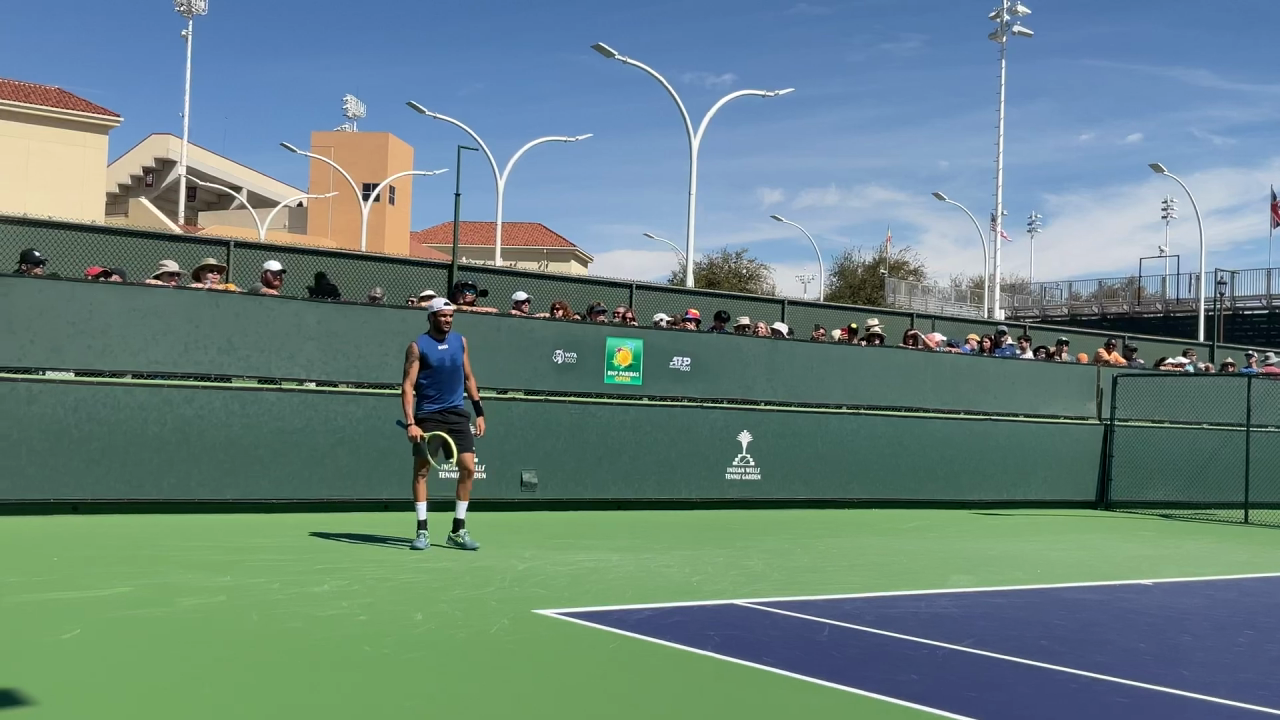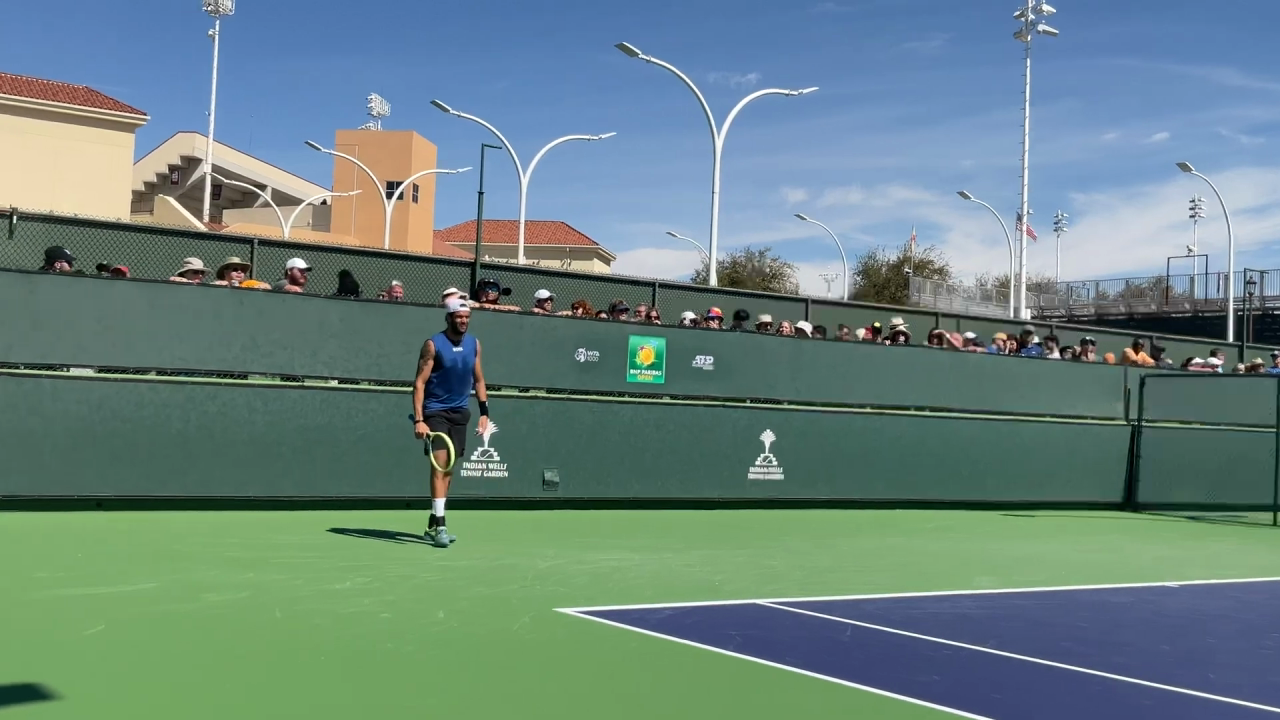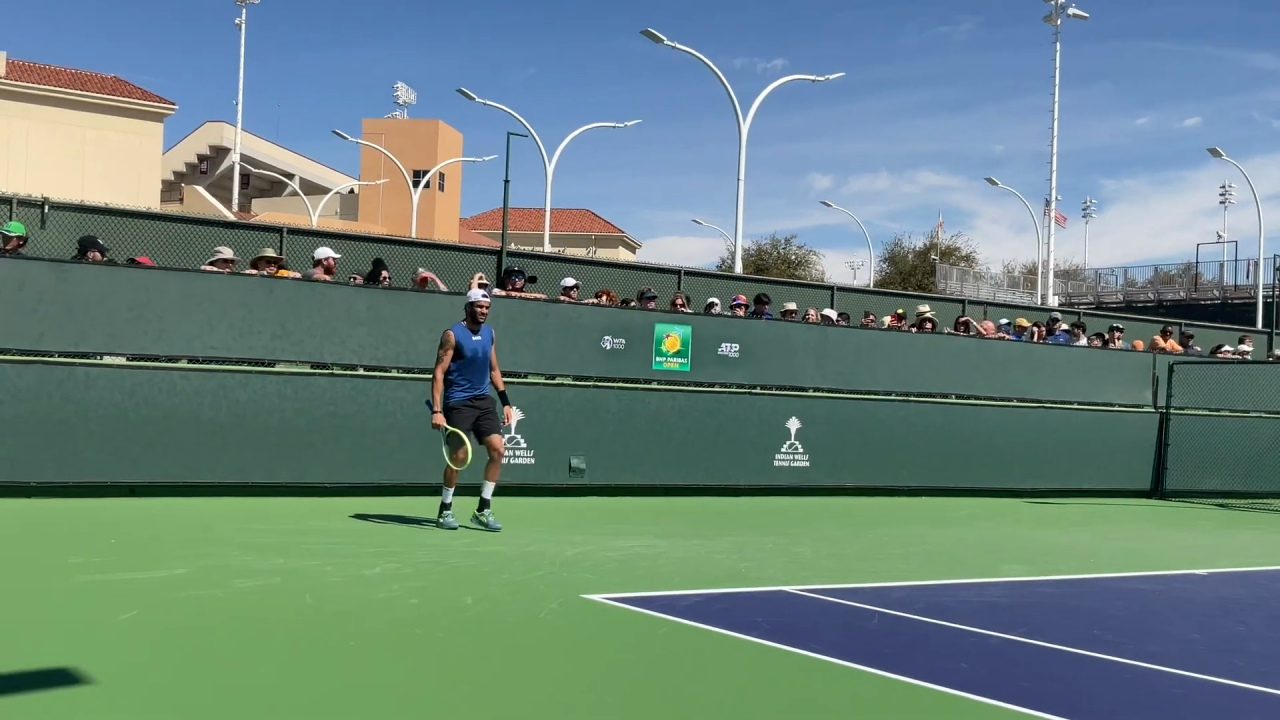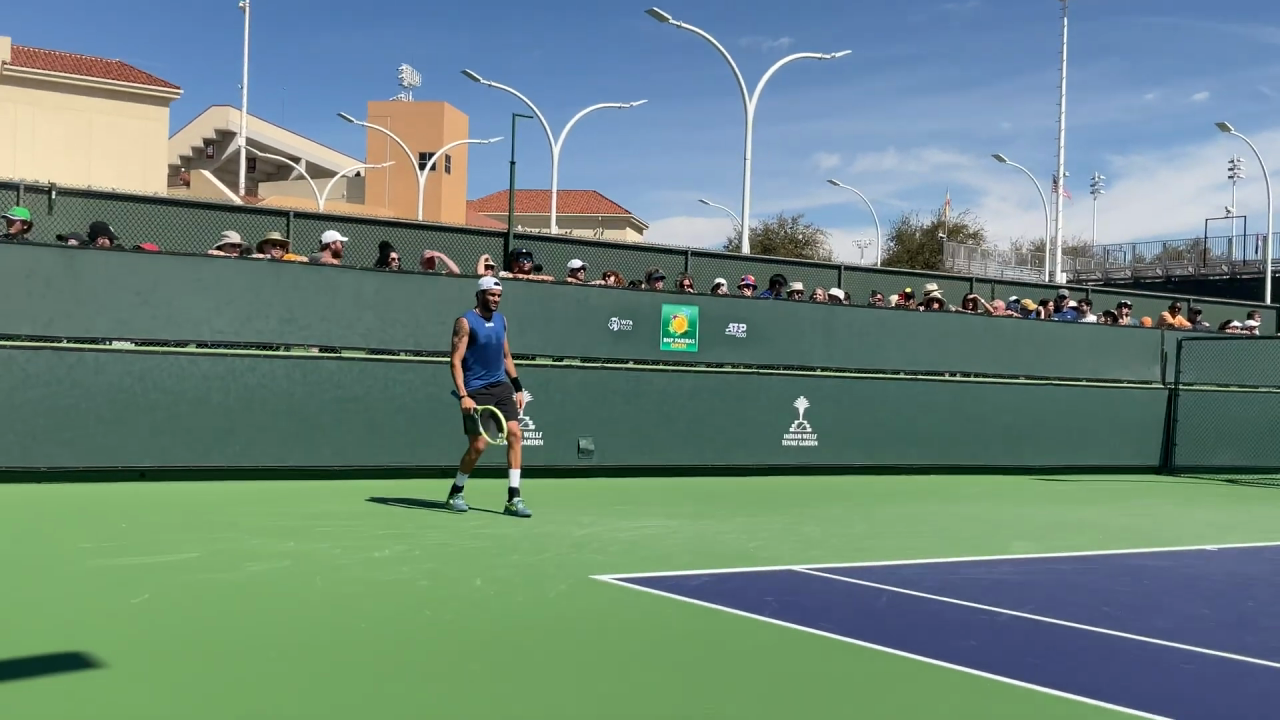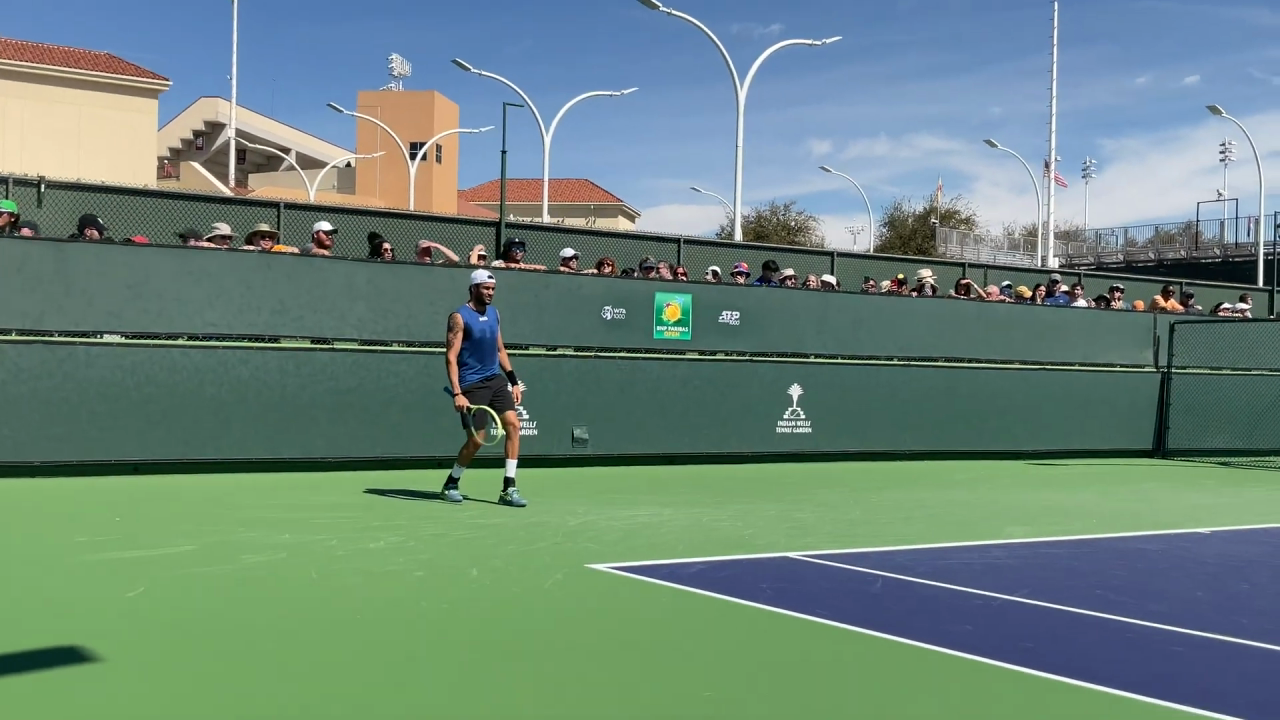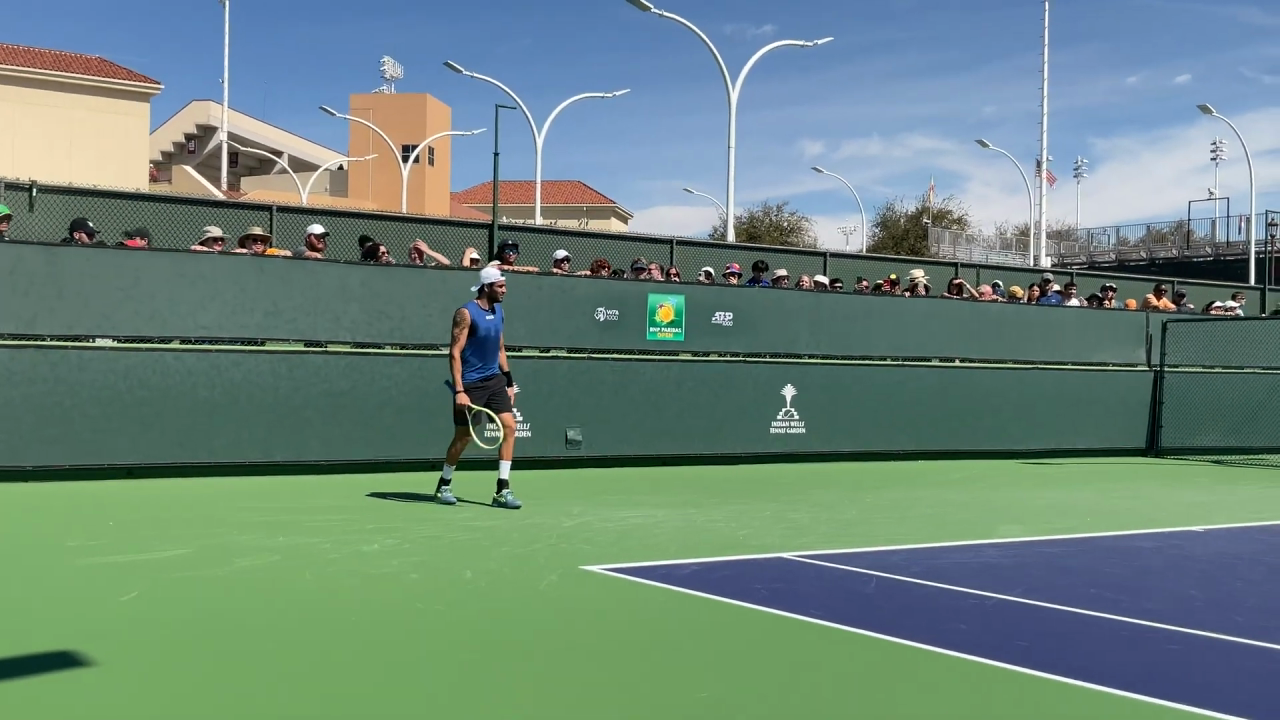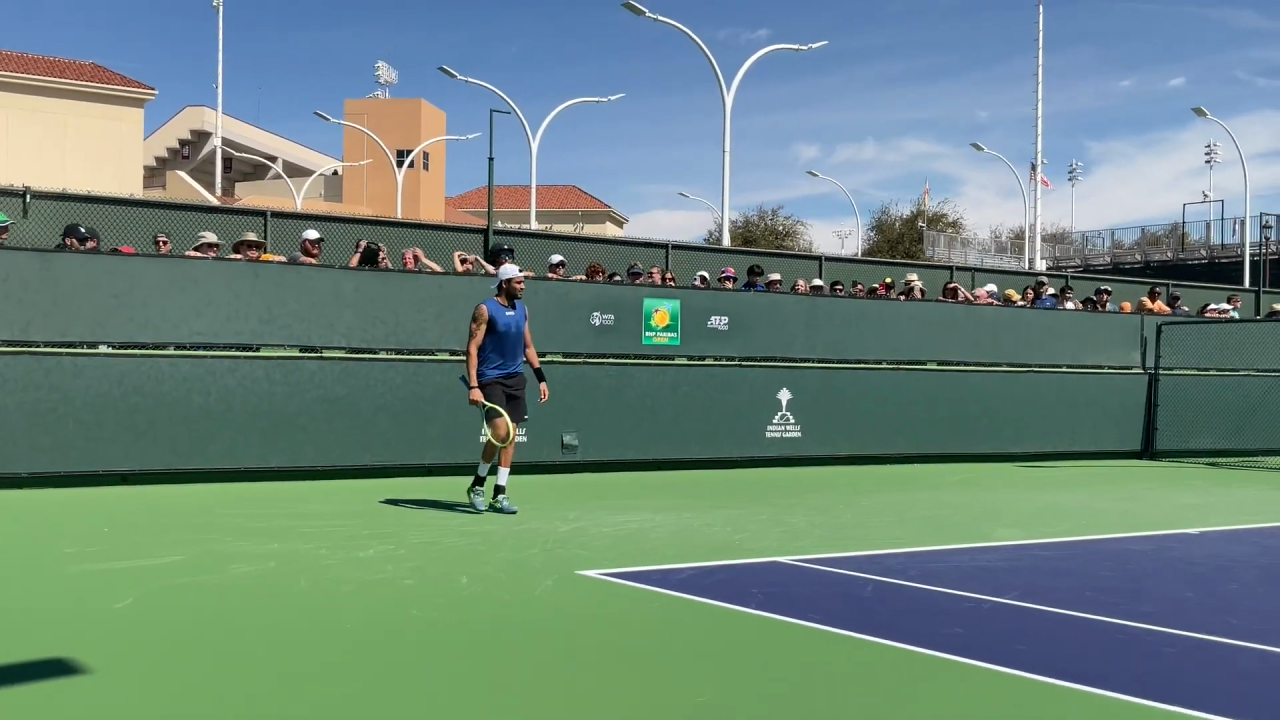
dt=0.5s
person 1, frame 1
left shoulder: (460, 341)
right shoulder: (418, 346)
left elbow: (468, 378)
right elbow: (407, 386)
left wrist: (479, 411)
right wrist: (410, 423)
left hip: (458, 414)
right hip: (428, 416)
left knee: (468, 468)
right knee: (421, 471)
left ankle: (458, 531)
right ankle: (422, 531)
person 1, frame 2
left shoulder: (474, 344)
right shoulder: (433, 345)
left elbow: (478, 380)
right elbow: (419, 383)
left wrist: (484, 411)
right wrist: (418, 419)
left hip: (460, 414)
right hip: (436, 412)
left knee: (448, 470)
right knee: (440, 466)
left ankle: (435, 526)
right ankle: (439, 527)
person 1, frame 3
left shoulder: (489, 333)
right shoulder: (452, 335)
right elbow: (438, 373)
left wrist: (505, 401)
right wrist: (436, 410)
left hip: (484, 401)
right hip: (458, 403)
left knee: (497, 450)
right knee: (458, 457)
left ankle: (484, 509)
right ankle: (445, 511)
person 1, frame 4
left shoulder: (501, 320)
right shoulder: (465, 322)
right elbow: (456, 361)
left wrist: (518, 387)
right wrist: (463, 395)
left hip: (500, 387)
right hip: (476, 391)
left knee: (515, 435)
right knee: (478, 445)
left ankle: (513, 499)
right ankle: (455, 493)
person 1, frame 5
left shoulder: (494, 313)
right shoulder: (459, 317)
right elbow: (451, 357)
left wrist: (513, 380)
right wrist: (457, 393)
left hip: (496, 380)
right hip: (472, 385)
left knee: (513, 426)
right knee: (476, 440)
left ankle: (509, 489)
right ankle: (451, 483)
person 1, frame 6
left shoulder: (499, 312)
right shoulder: (466, 313)
right elbow: (455, 353)
left wrist: (509, 382)
right wrist: (459, 390)
left hip: (495, 380)
right hip: (471, 383)
left knee: (509, 427)
right knee: (462, 438)
left ankle: (502, 492)
right ankle: (443, 486)
person 1, frame 7
left shoulder: (522, 309)
right shoulder: (485, 309)
left elbow: (528, 346)
right elbow: (472, 348)
left wrist: (541, 378)
right wrist: (473, 386)
left hip: (516, 379)
right hip: (492, 380)
left knee: (510, 436)
right knee: (499, 434)
left ankle: (499, 496)
right ankle: (477, 484)
